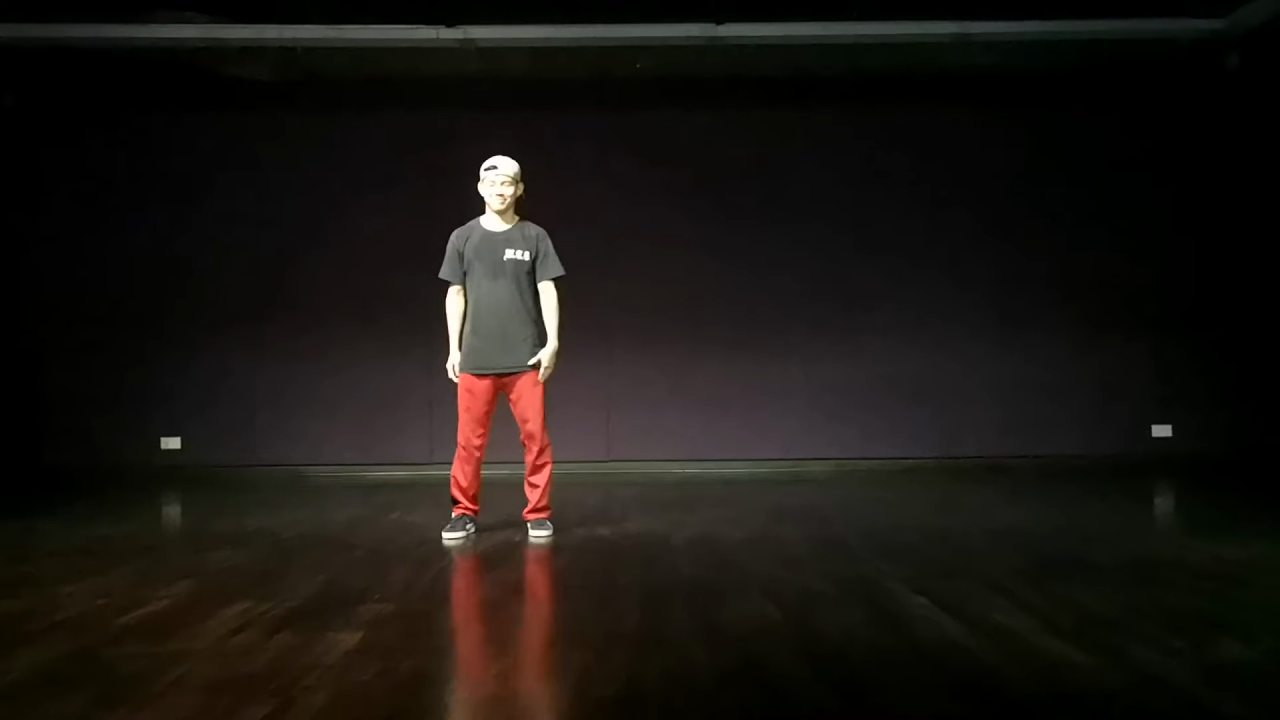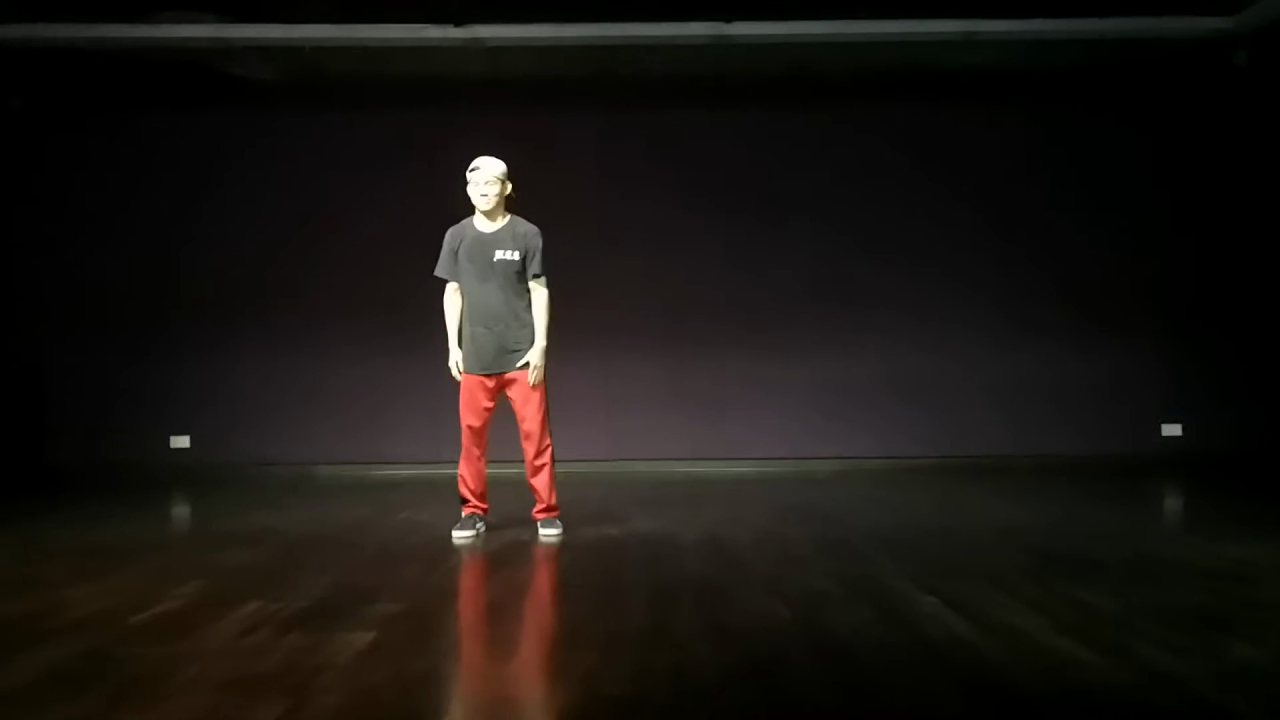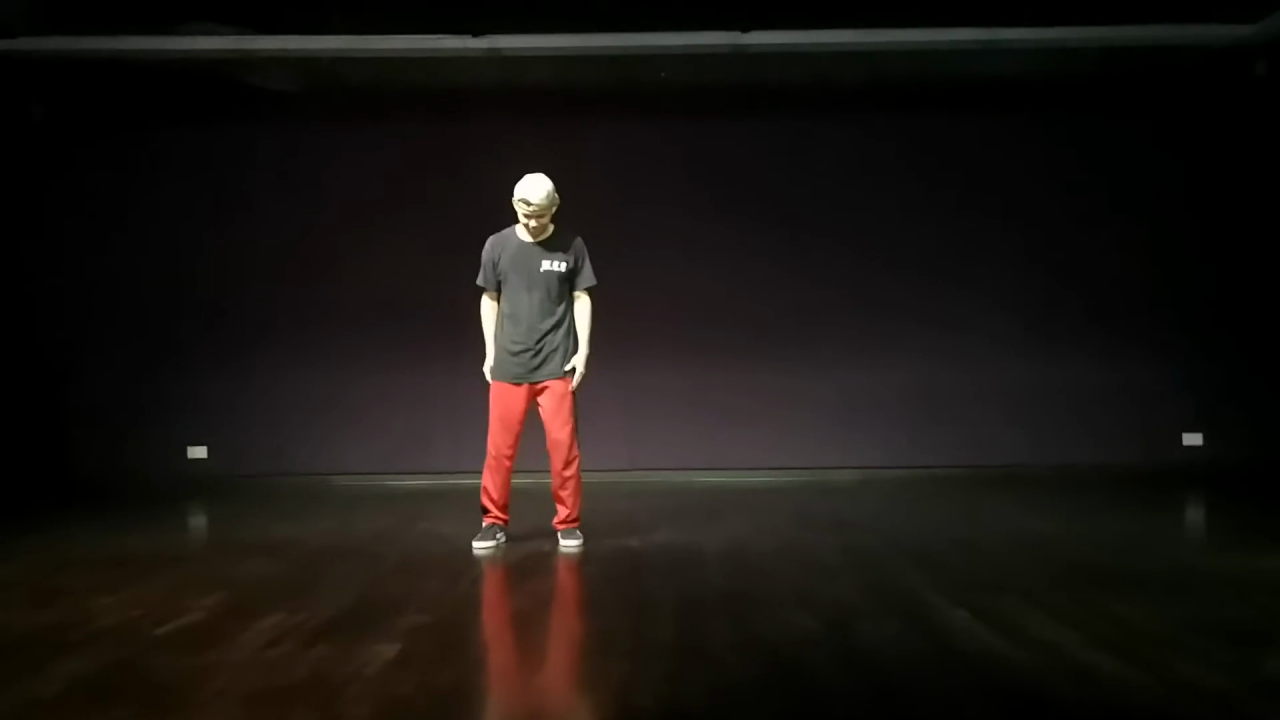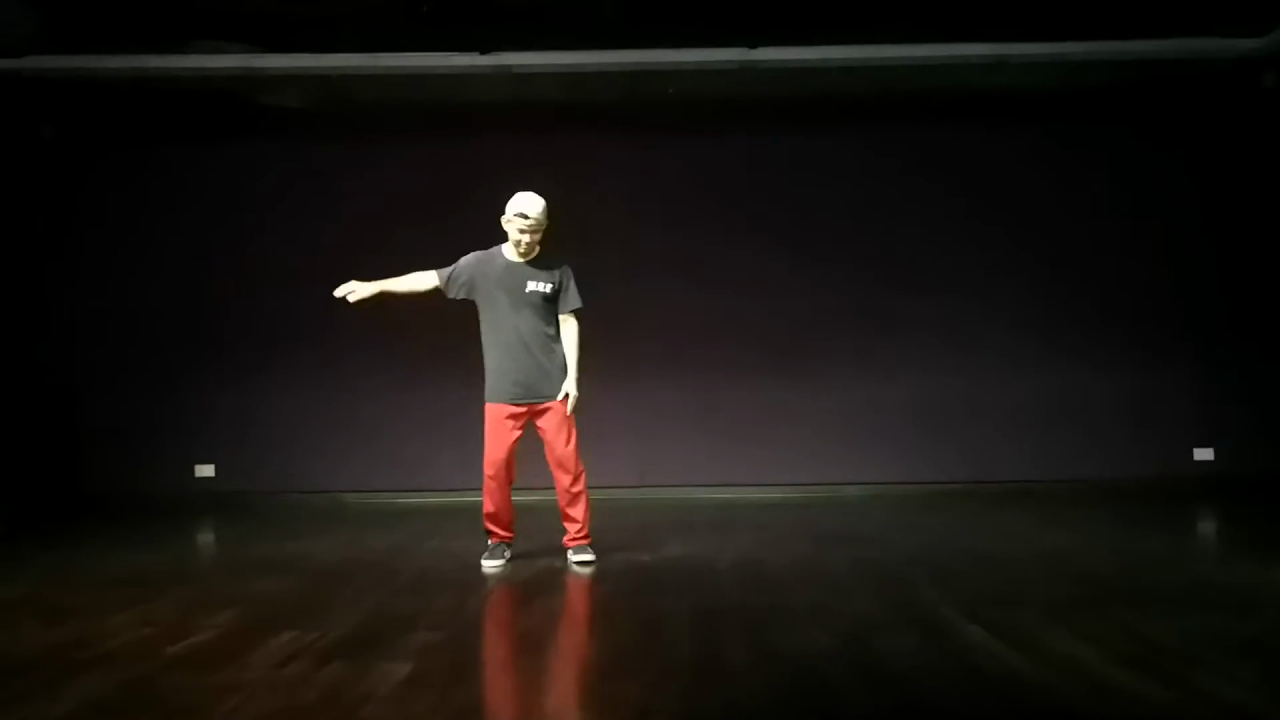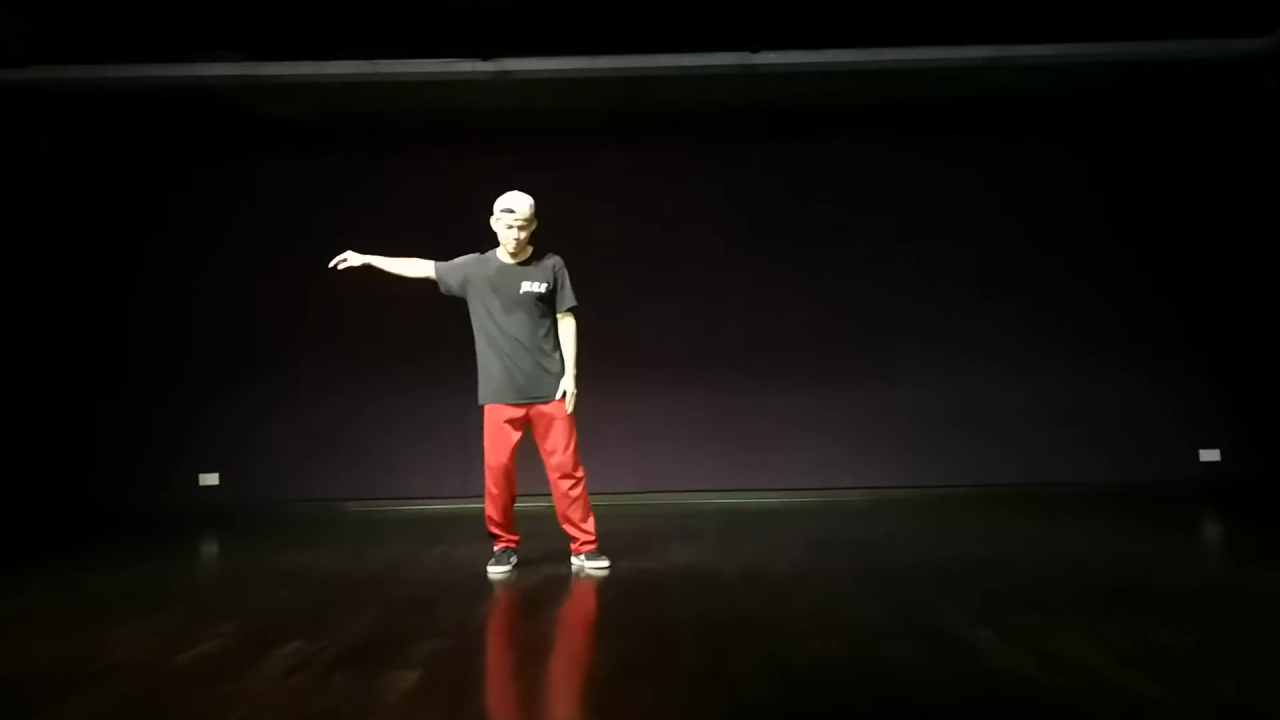
dt=0.7s
person 1, frame 1
left shoulder: (534, 236)
right shoulder: (462, 237)
left elbow: (547, 290)
right elbow: (455, 295)
left wrist: (552, 342)
right wrist: (453, 347)
left hip: (524, 356)
right hip: (475, 357)
left knee: (535, 436)
right knee: (469, 438)
left ankle: (538, 513)
right ankle: (464, 513)
person 1, frame 2
left shoulder: (526, 234)
right shoulder: (457, 236)
left elbow: (539, 289)
right elbow: (452, 292)
left wrist: (540, 344)
right wrist: (453, 345)
left hip: (521, 353)
right hip: (476, 355)
left knee: (535, 434)
right knee: (471, 435)
left ankle: (546, 511)
right ankle: (474, 511)
person 1, frame 3
left shoulder: (571, 246)
right shoulder: (497, 246)
left elbow: (582, 299)
right elbow: (489, 299)
left wrist: (583, 350)
right wrist: (490, 350)
left hip: (557, 364)
right hip: (509, 364)
left knee: (562, 445)
right knee: (500, 446)
left ankle: (568, 522)
right ankle: (494, 521)
person 1, frame 4
left shoulder: (557, 269)
right shoulder: (480, 264)
left elbow: (568, 322)
right elbow: (430, 280)
left wrist: (572, 375)
right wrist: (375, 286)
left hip: (551, 386)
right hip: (503, 389)
left knee: (567, 462)
right knee: (496, 466)
left ankle: (577, 539)
right ankle: (499, 539)
person 1, frame 5
left shoulder: (551, 266)
right shoulder: (473, 269)
left elbow: (565, 319)
right elbow: (418, 269)
left wrist: (570, 373)
right wrist: (365, 259)
left hip: (548, 388)
right hip: (500, 391)
left knee: (565, 466)
right knee: (497, 470)
left ankle: (584, 545)
right ankle: (505, 545)
